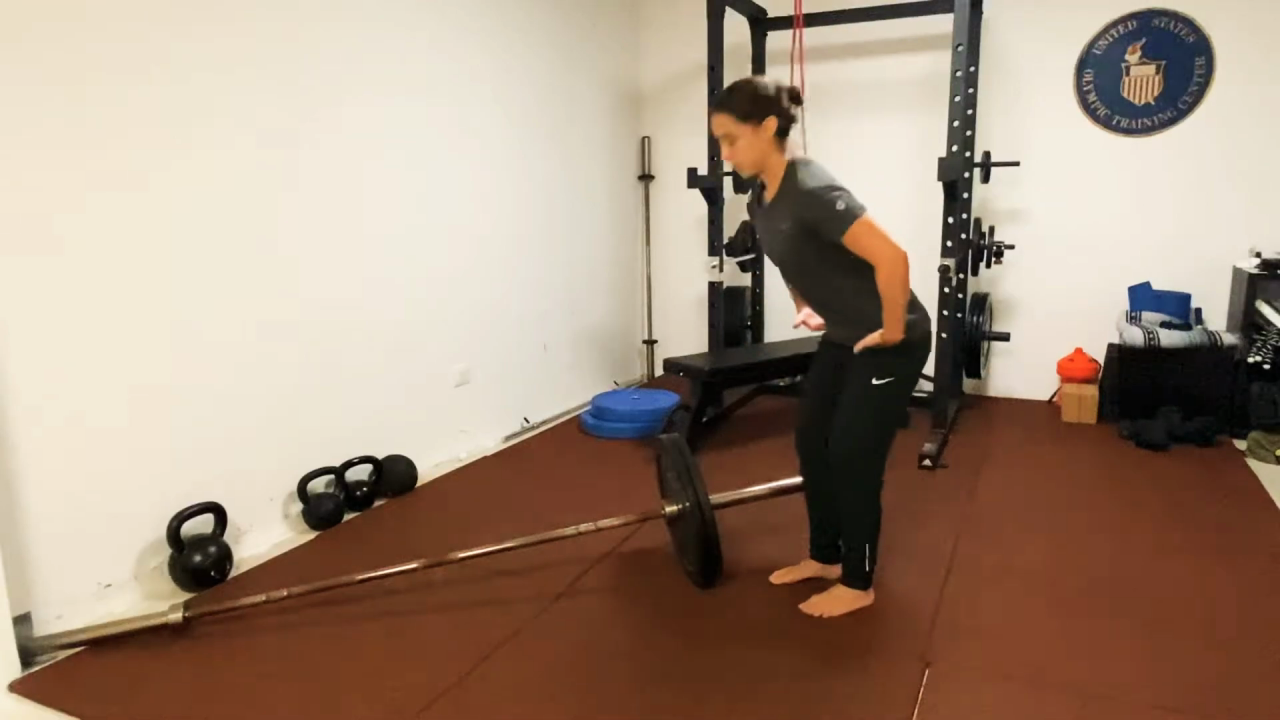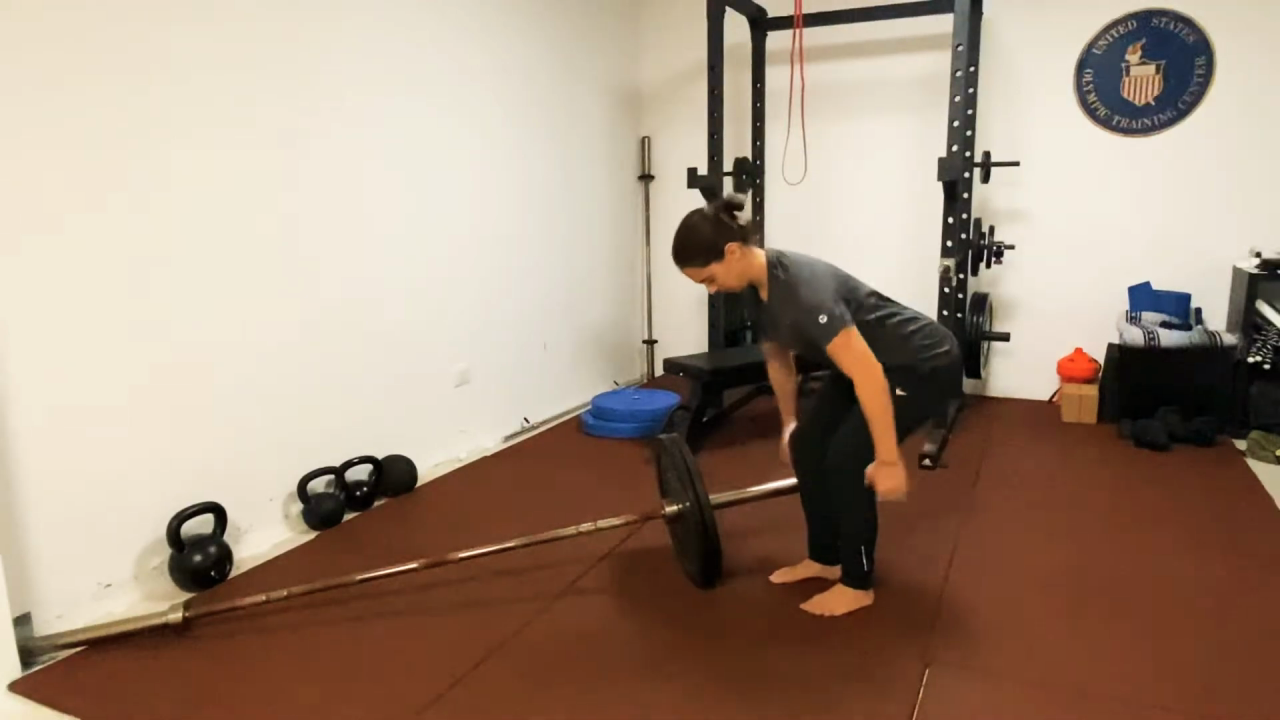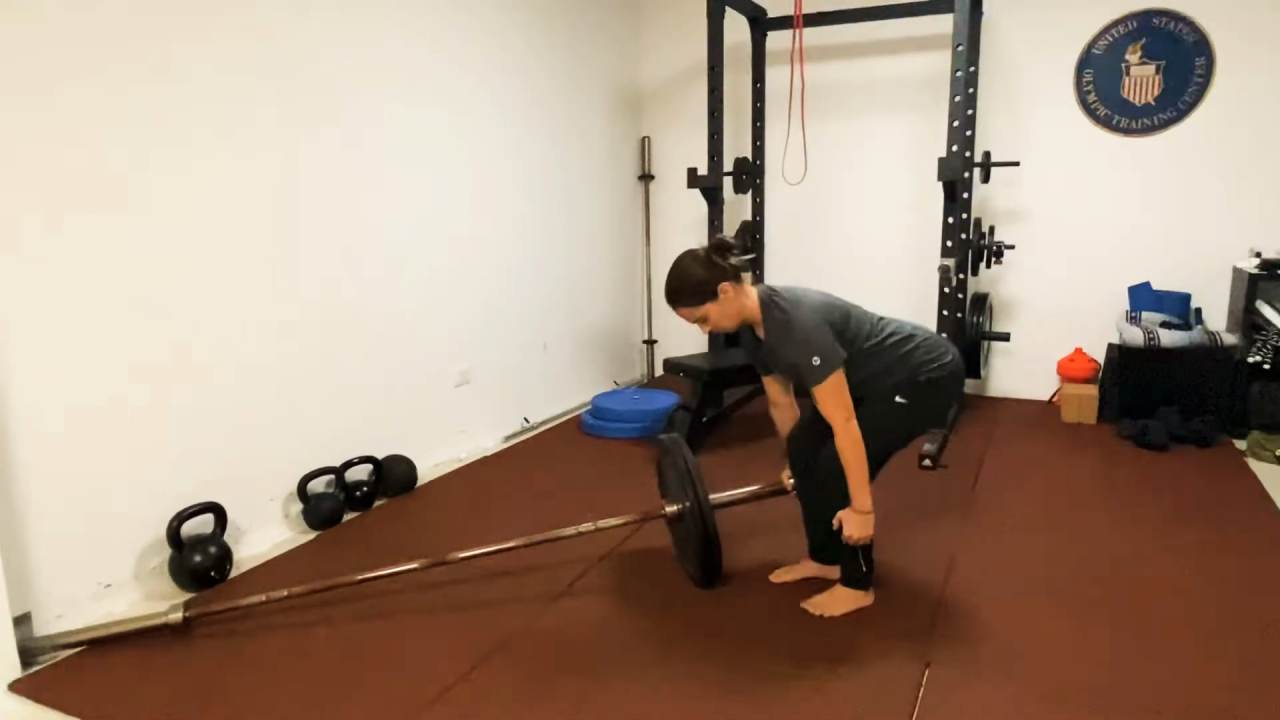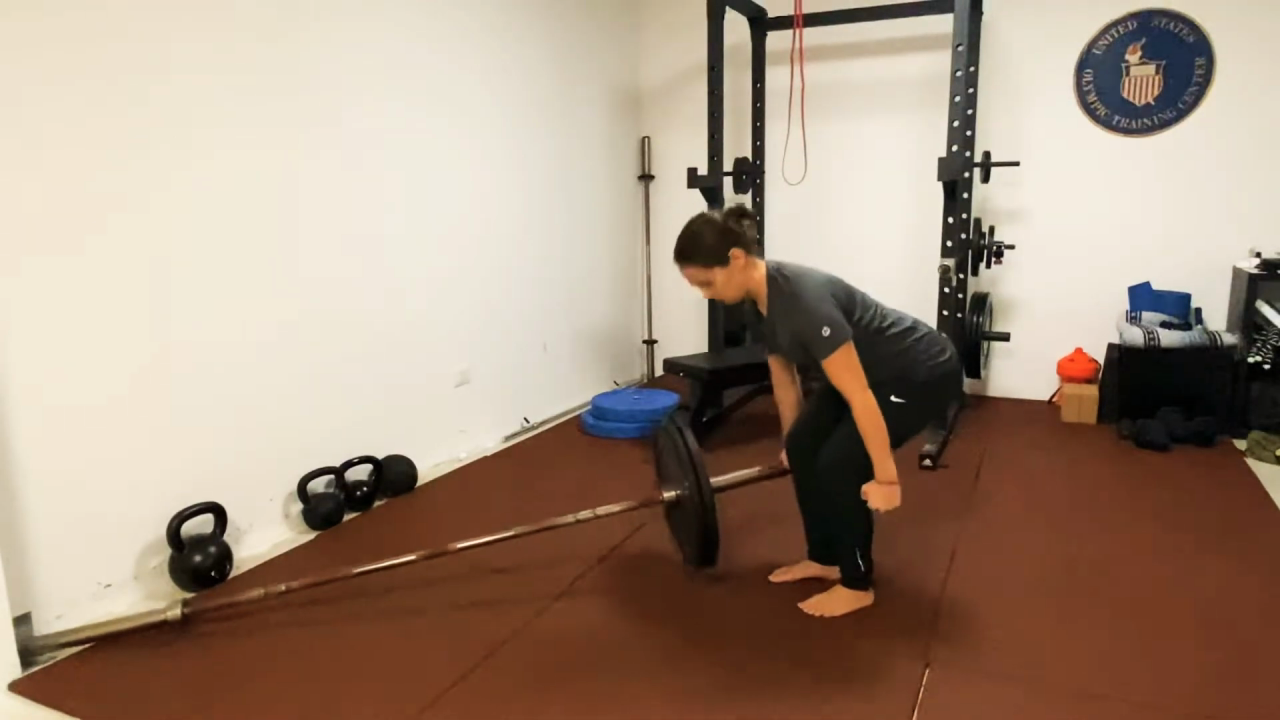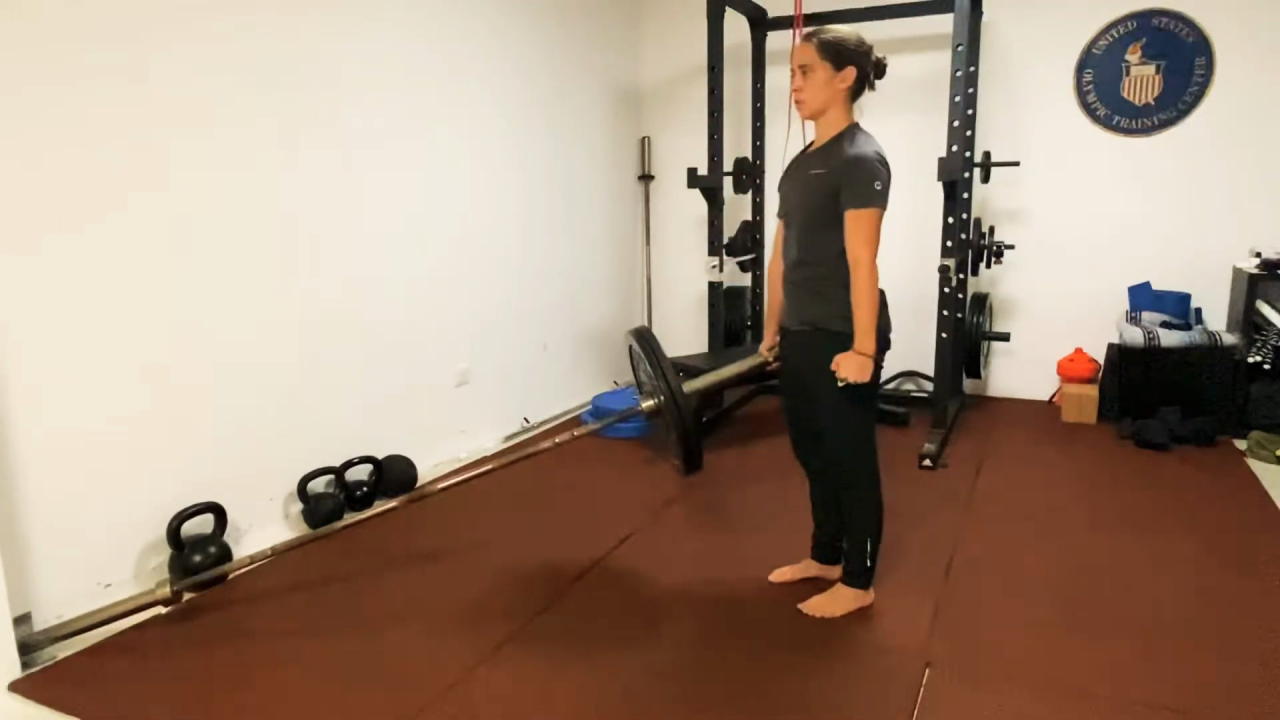
dt=1s
person 1, frame 1
left shoulder: (813, 192)
right shoulder: (761, 199)
left elbow: (890, 257)
left wrist: (893, 330)
right wrist: (807, 306)
left hip: (888, 340)
right hip: (843, 336)
left knee: (853, 455)
right knee: (812, 444)
left ankle: (857, 583)
right ankle: (824, 557)
person 1, frame 2
left shoulder: (801, 287)
right shoulder: (758, 287)
left elbow: (868, 374)
right elbow: (777, 356)
left wrist: (888, 460)
right wrist: (788, 423)
left hip: (925, 362)
right hip: (871, 359)
left knee: (847, 459)
right knee: (807, 446)
left ankle: (858, 585)
right ankle: (824, 559)
person 1, frame 3
left shoulder: (797, 323)
right shoulder: (753, 326)
left elbow: (844, 424)
right elbow: (780, 400)
left wrist: (861, 507)
right wrist: (793, 461)
left hip: (928, 375)
right hip: (877, 376)
left knee: (836, 464)
right knee: (804, 449)
left ankle: (857, 585)
right ankle: (824, 558)
person 1, frame 4
left shoulder: (804, 299)
right shoulder: (761, 303)
left elbow: (860, 398)
right elbow: (784, 380)
left wrist: (885, 477)
right wrist: (789, 441)
left hip: (924, 374)
right hip: (878, 371)
left knee: (838, 465)
right knee: (804, 448)
left ankle: (857, 585)
right ankle: (823, 558)
person 1, frame 5
left shoulder: (861, 159)
right shoulder: (803, 161)
left elbow: (863, 263)
left wrist: (864, 349)
right wrist: (771, 331)
left hip: (841, 339)
right hip: (799, 335)
left knee: (849, 458)
right knee: (813, 453)
left ankle: (858, 583)
right ankle: (825, 556)
